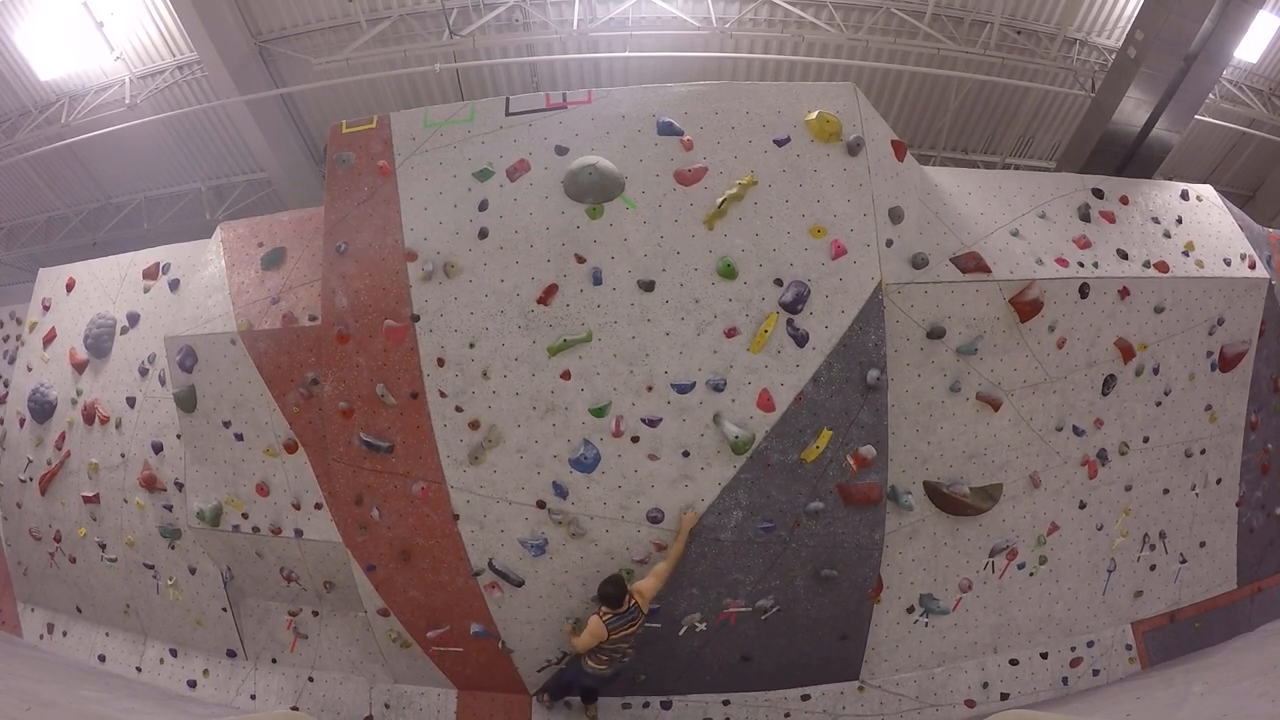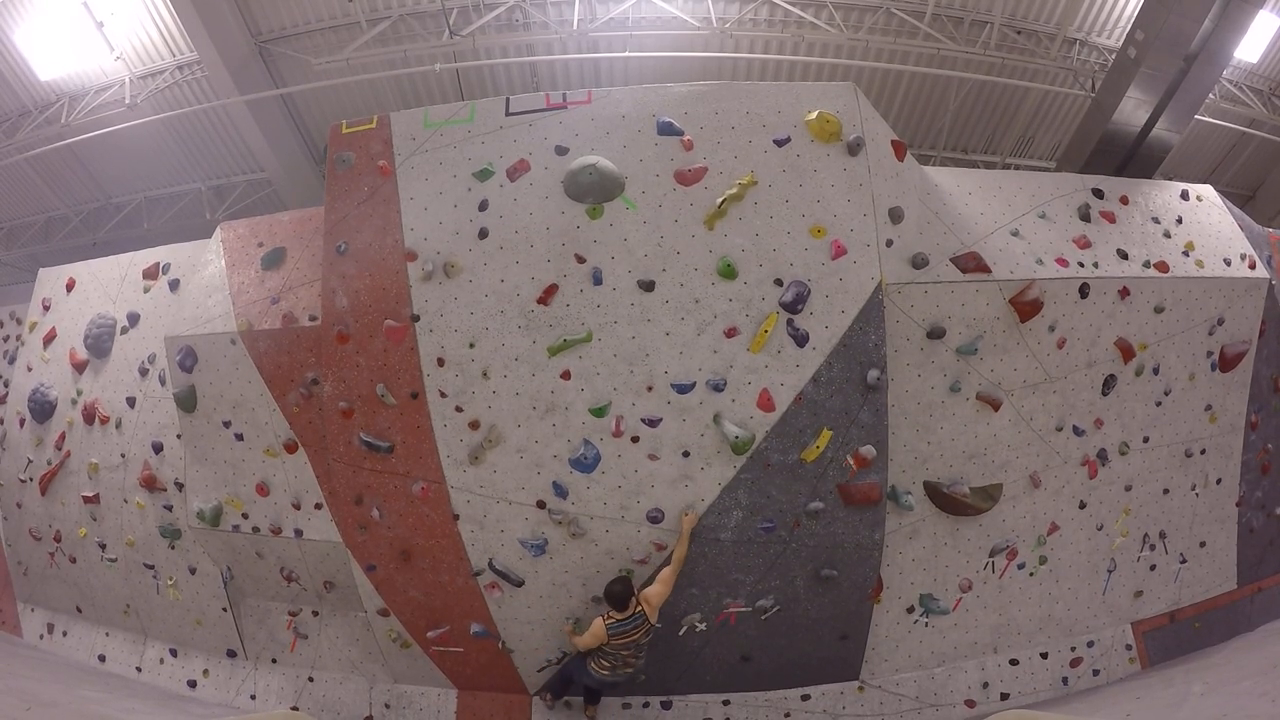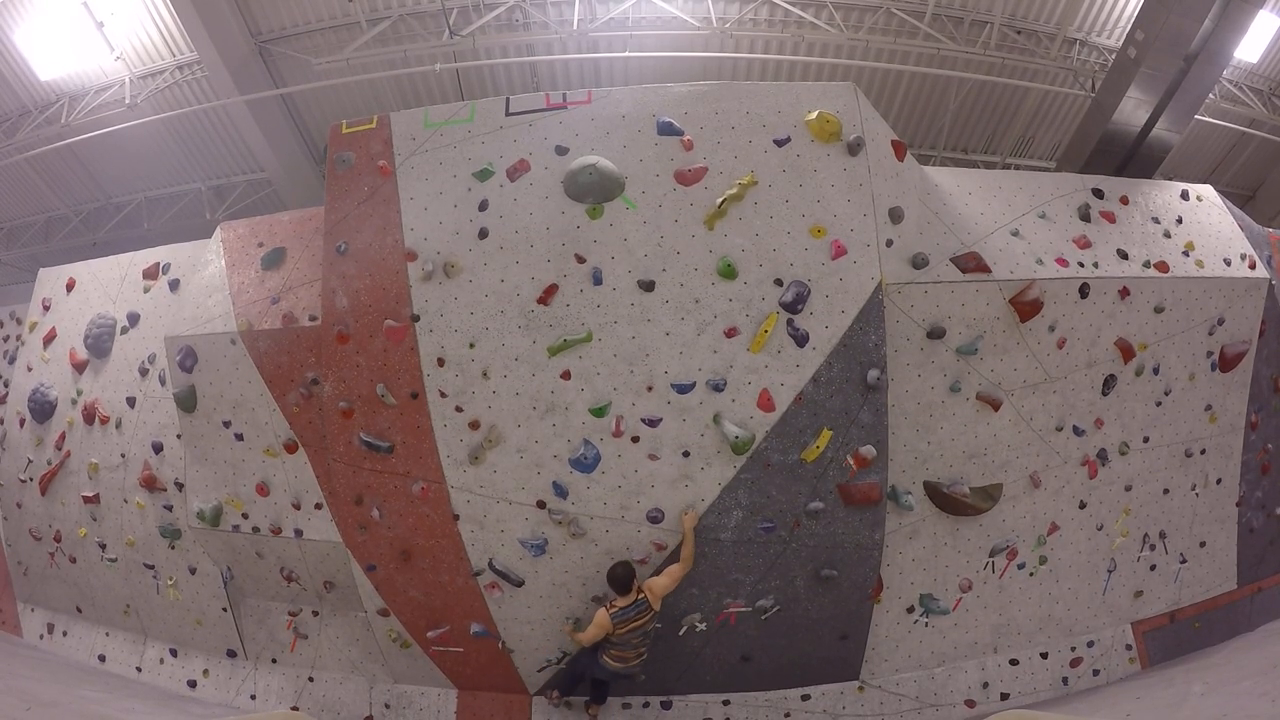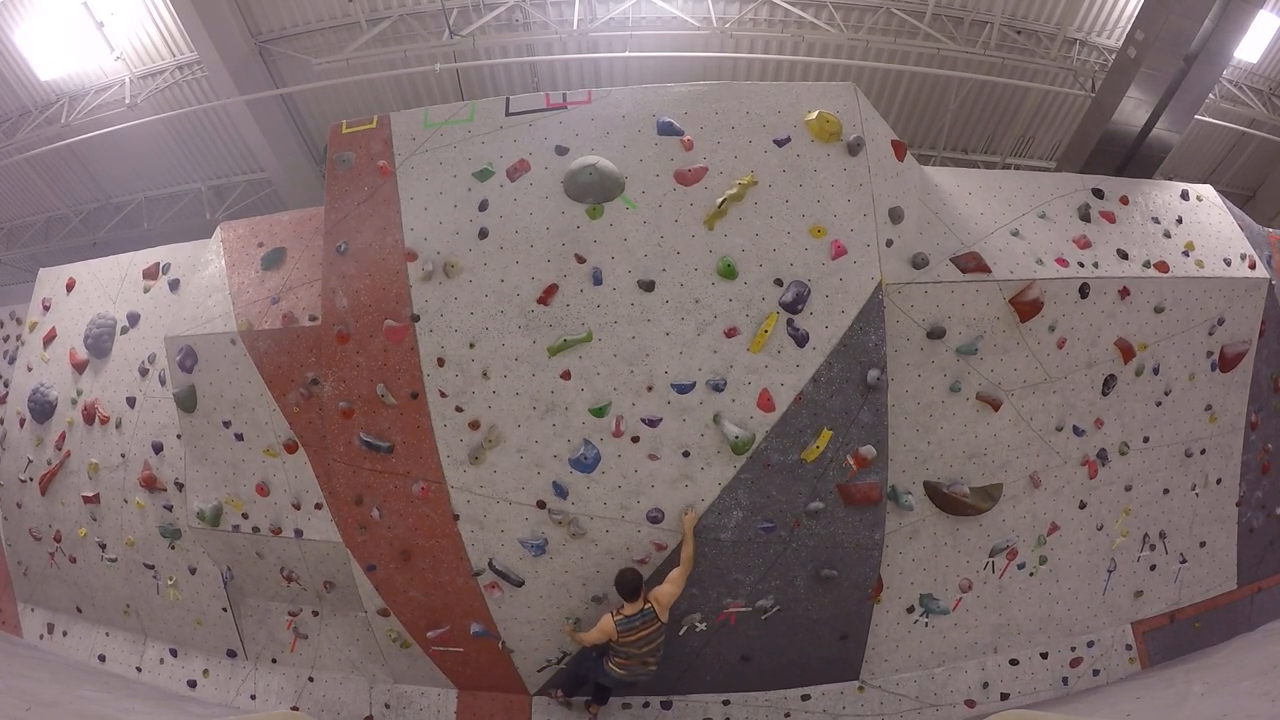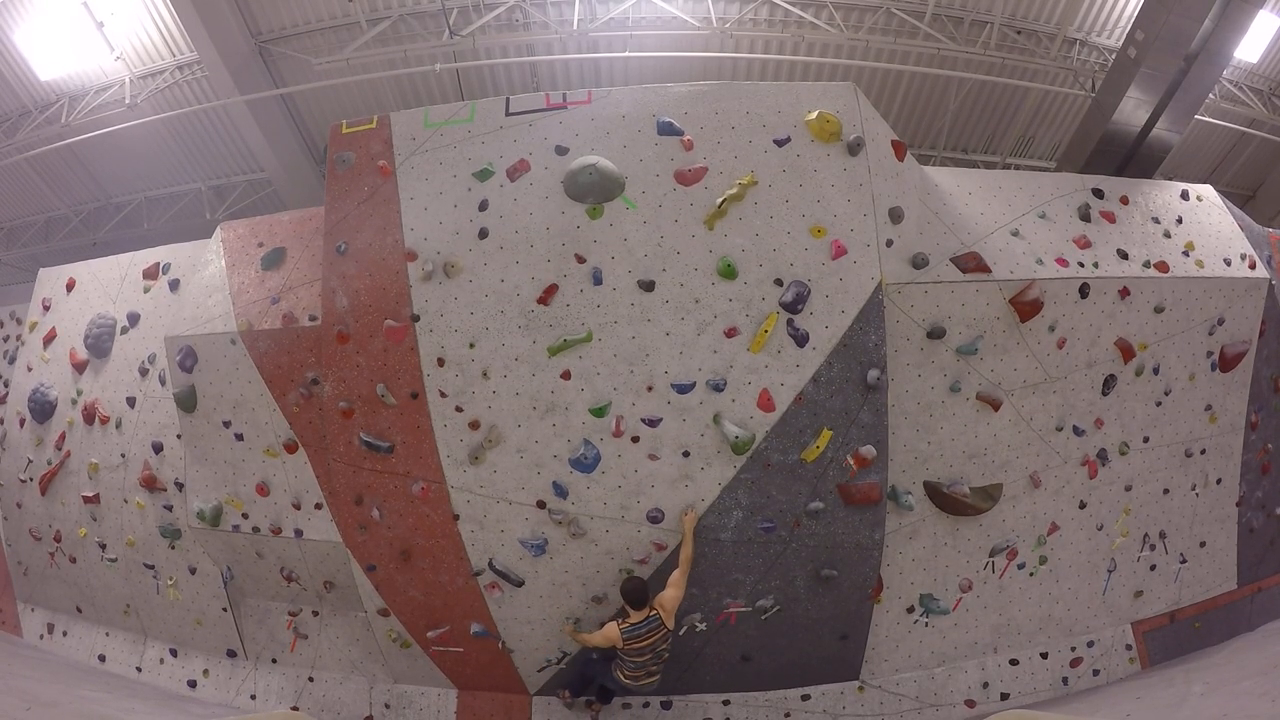
dt=0.2s
person 1, frame 1
left shoulder: (598, 623)
right shoulder: (640, 597)
left elbow: (579, 646)
right elbow: (669, 562)
left wrist: (570, 633)
right wrist: (685, 527)
left hip: (595, 670)
right hip: (618, 665)
left knee: (568, 675)
left ankle: (548, 696)
right ankle: (590, 707)
person 1, frame 2
left shoulder: (602, 626)
right shoulder: (649, 605)
left elbow: (581, 645)
right elbow: (675, 566)
left wrist: (570, 633)
right wrist: (686, 528)
left hip: (601, 675)
right hip: (627, 671)
left knee: (571, 667)
left ankle: (551, 696)
right ankle: (591, 708)
person 1, frame 3
left shoulder: (606, 615)
right shoulder: (651, 594)
left elbow: (585, 640)
right elbow: (685, 564)
left wrist: (571, 632)
right wrist: (688, 527)
left hip: (613, 666)
right hip: (636, 663)
left knee: (579, 662)
left ankle: (558, 694)
right ankle: (594, 706)
person 1, frame 4
left shoulder: (611, 622)
right shoulder: (659, 603)
left elbow: (587, 640)
right elbow: (685, 567)
left wrist: (571, 632)
right wrist: (688, 528)
left hip: (619, 675)
right hip: (646, 672)
left knee: (582, 663)
left ankle: (563, 694)
right ankle: (595, 706)
person 1, frame 5
left shoulder: (615, 630)
right shoulder: (664, 611)
left elbow: (589, 641)
right elbow: (684, 567)
left wrist: (572, 632)
right wrist: (688, 528)
left hip: (627, 683)
right hip: (652, 681)
left knee: (588, 663)
left ankle: (570, 694)
